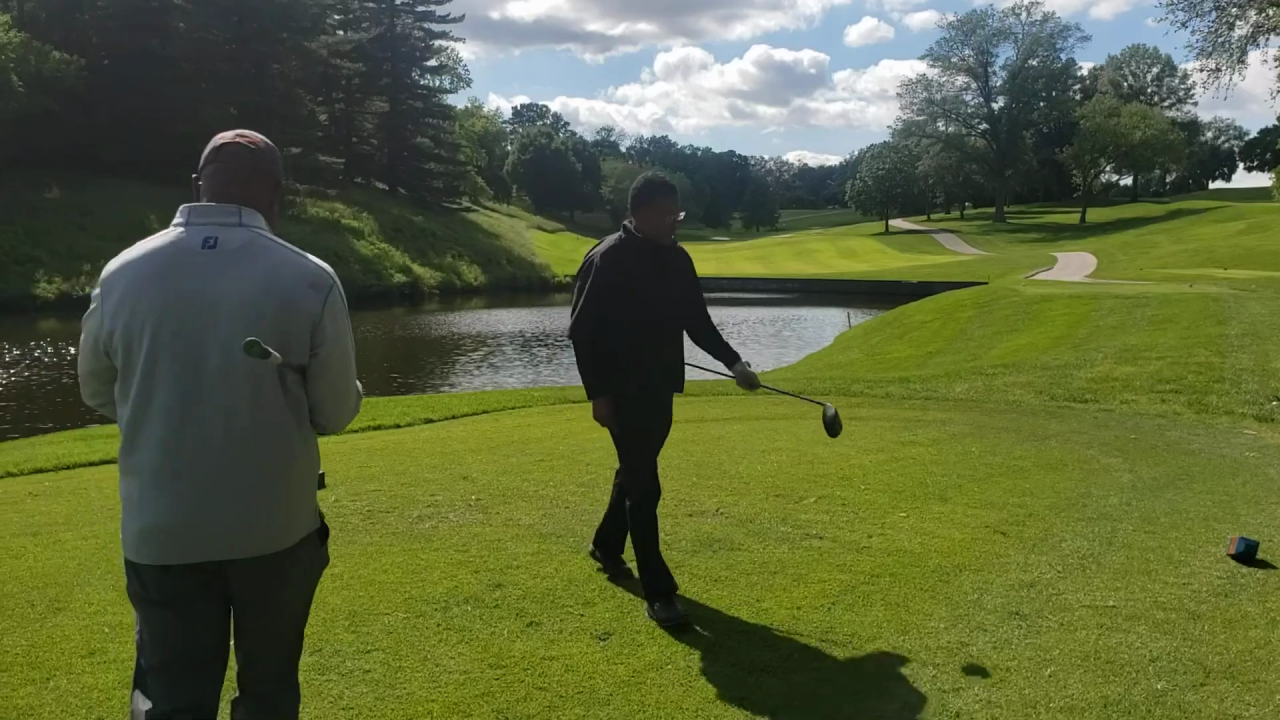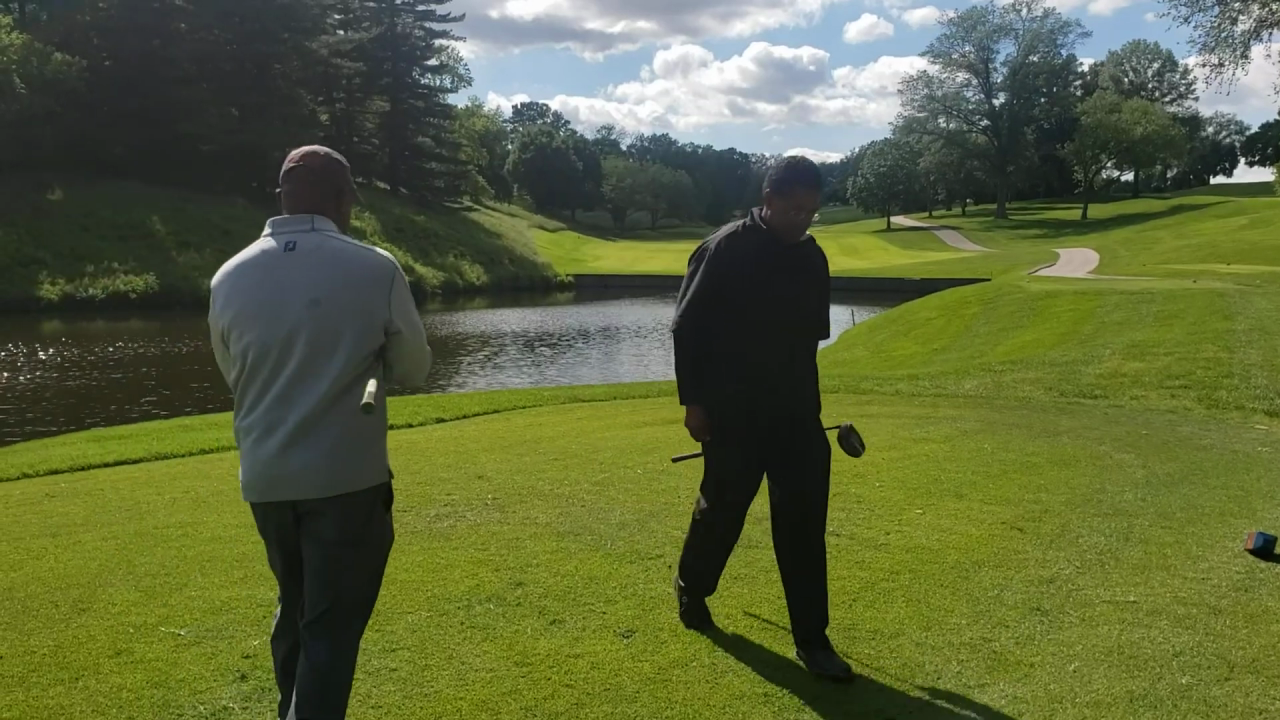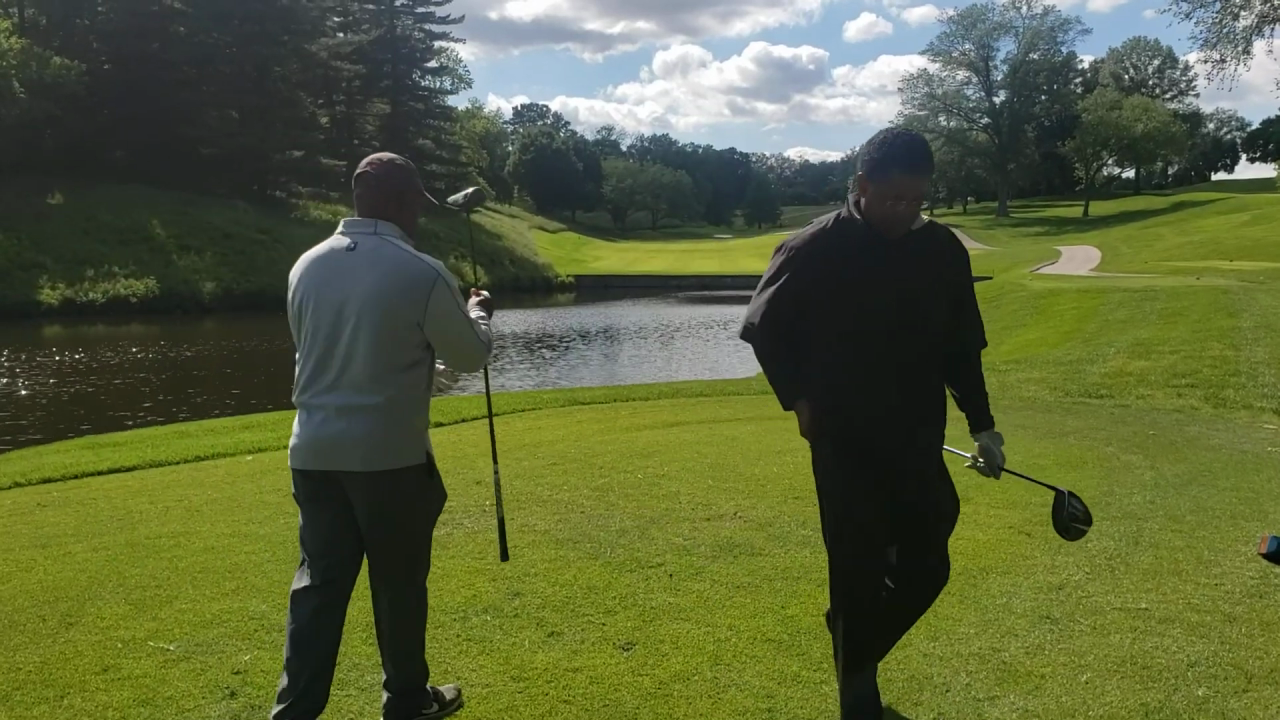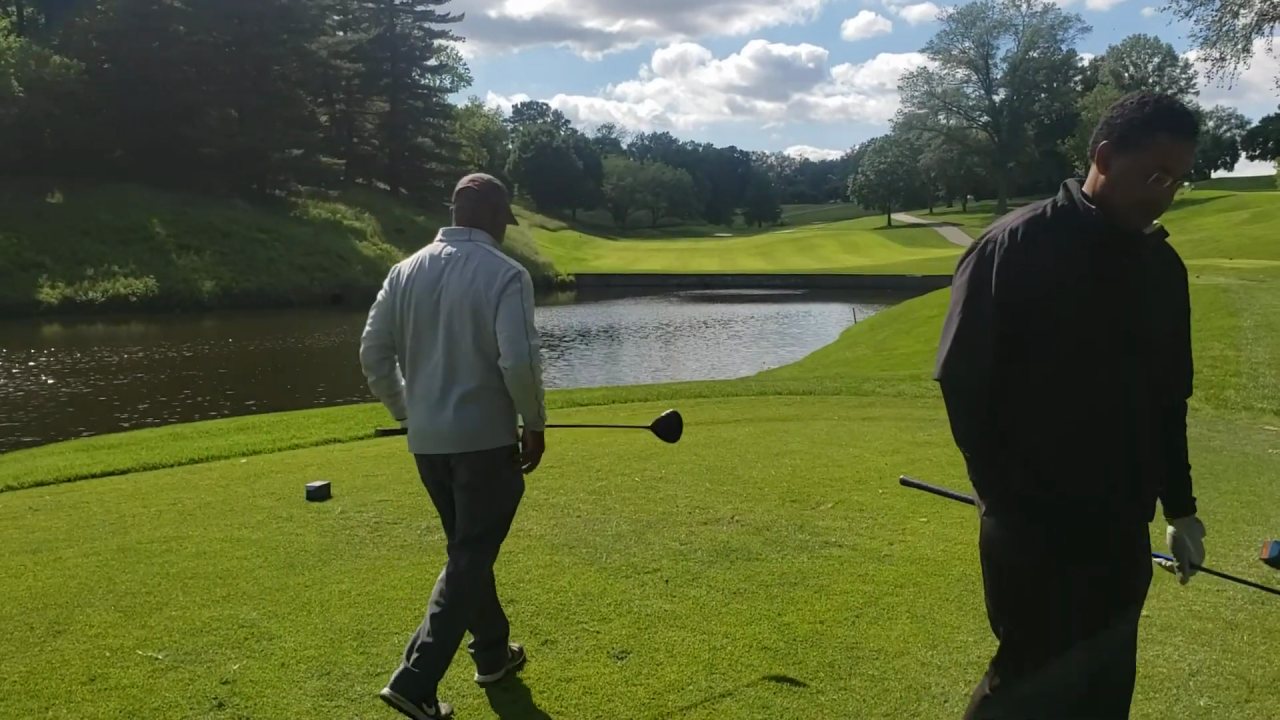
dt=0.7s
person 1, frame 1
left shoulder: (123, 274)
right shoulder: (309, 280)
left elbow: (100, 393)
right elbow: (336, 411)
left hip: (160, 530)
right hip: (275, 526)
person 1, frame 2
left shoulder: (231, 278)
right shoulder: (375, 270)
left elbow: (235, 375)
right elbow: (413, 368)
left hip: (267, 476)
right hip: (348, 477)
left knee: (297, 608)
right knee: (333, 628)
person 1, frame 3
left shoulder: (307, 266)
right shoulder: (422, 274)
right elbow: (470, 355)
right wrist: (479, 313)
left hip: (315, 452)
right hip: (390, 455)
left knee: (319, 582)
right knee: (399, 582)
person 1, frame 4
left shoulder: (406, 270)
right shoulder: (506, 274)
left elbow: (373, 353)
right elbow: (519, 361)
left wrist: (405, 414)
right wrist: (534, 423)
left hip: (427, 440)
right hip: (485, 439)
left knee: (467, 549)
right knee: (469, 558)
left ankle: (493, 651)
person 2, frame 1
left shoulder: (675, 258)
right shoulder: (606, 260)
left elbow: (697, 319)
right elbow: (583, 332)
left wrist: (734, 362)
right wrist: (598, 394)
left hip: (660, 387)
right hip: (623, 392)
left knee: (635, 475)
right knee: (643, 486)
left ankle: (606, 547)
right ankle: (658, 592)
person 2, frame 2
left shoulder: (812, 258)
right shoulder: (724, 251)
right elbow: (688, 331)
left wrist: (810, 402)
right wrist: (694, 402)
left hip: (797, 412)
right hip: (734, 412)
left knee: (805, 523)
right knee: (721, 509)
left ankle: (811, 639)
right ankle: (692, 588)
person 2, frame 3
left shoulder: (943, 250)
right shoulder: (814, 250)
left elbow: (961, 345)
right elbow: (764, 328)
left wrist: (982, 425)
right wrist: (799, 400)
left hip: (918, 444)
right hip: (844, 445)
left knee: (926, 571)
right knee: (858, 578)
left ankle: (857, 650)
person 2, frame 4
left shoulder: (1163, 268)
right shoulder: (1016, 248)
left elbow: (1167, 402)
right elbow: (962, 380)
left wrist: (1184, 512)
right wrist: (1002, 490)
left hip: (1121, 520)
right hip: (1031, 516)
